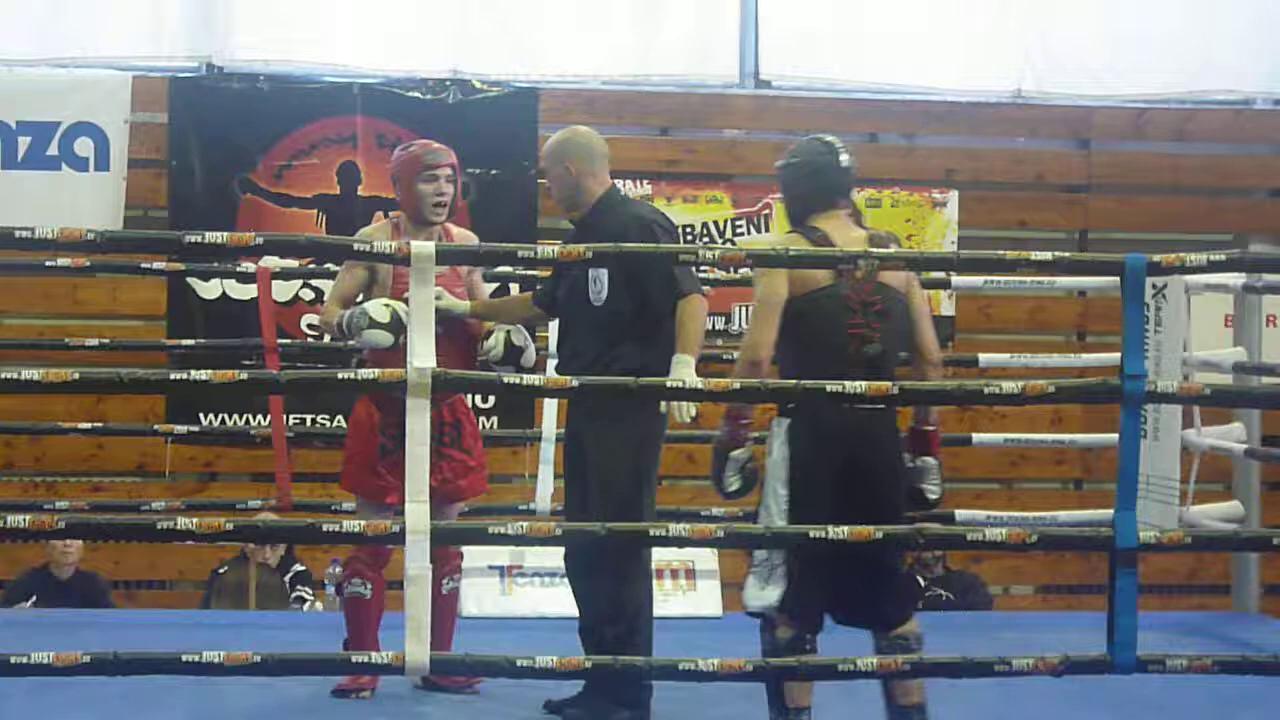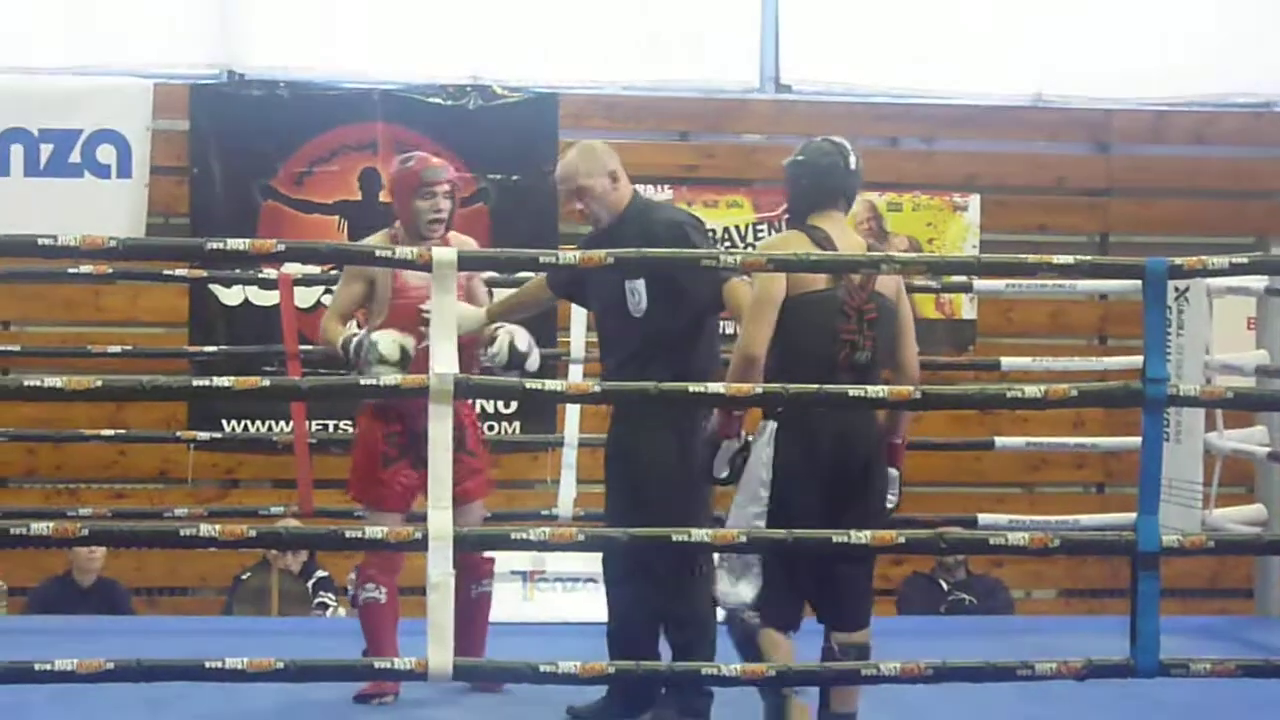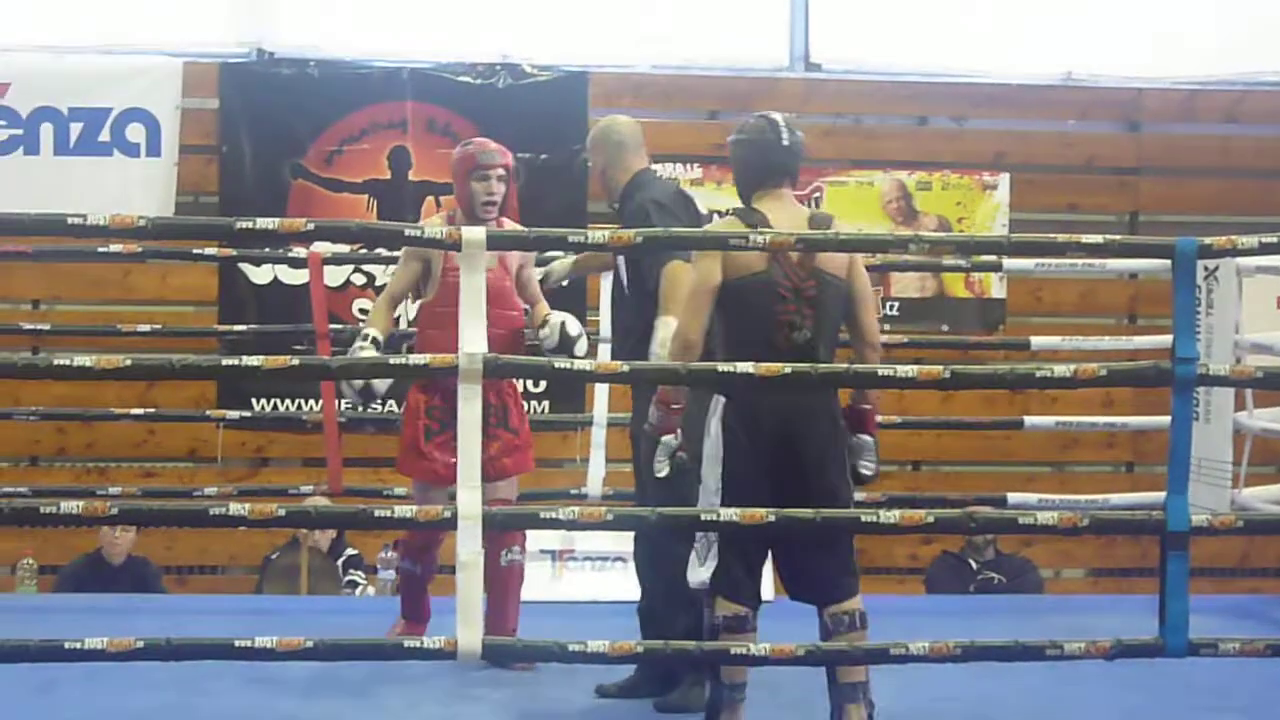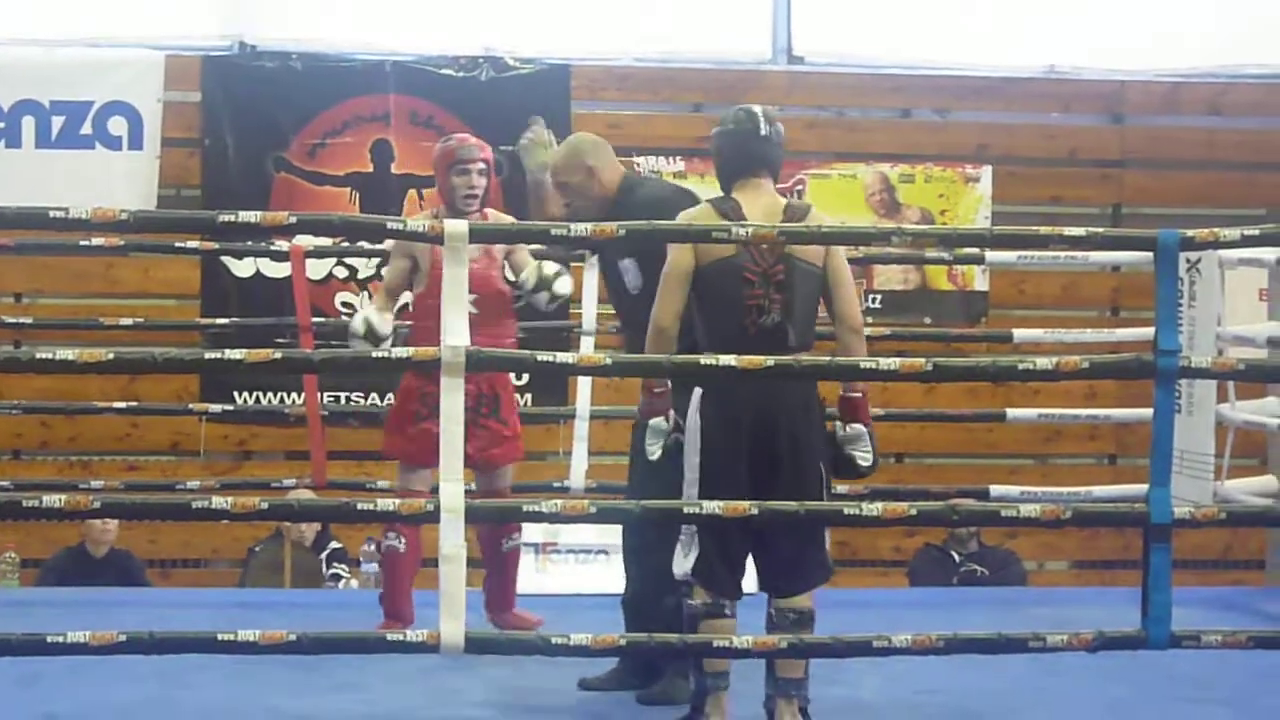
dt=0.7s
person 1, frame 1
left shoulder: (785, 252)
left elbow: (756, 354)
right elbow: (930, 359)
left wrist: (732, 432)
right wrist: (925, 442)
left hip: (811, 430)
right hip: (877, 431)
left knee: (792, 588)
right knee: (887, 584)
person 1, frame 2
left shoulder: (784, 249)
right shoulder: (887, 265)
left elbow: (752, 353)
right elbow: (908, 373)
left wrist: (724, 423)
right wrist: (892, 451)
left hip: (797, 433)
right hip: (860, 437)
left knee: (759, 592)
right knee: (848, 594)
person 1, frame 3
left shoulder: (725, 234)
right shoulder: (838, 237)
left elbow: (689, 337)
right elbow: (869, 341)
left wrist: (666, 412)
right wrist: (863, 419)
left hip: (747, 411)
right hip: (816, 412)
left knee: (733, 565)
right knee: (832, 564)
person 1, frame 4
left shoulder: (697, 222)
right shoulder: (816, 224)
left elbow: (664, 324)
right elbow: (850, 325)
left wrist: (655, 394)
right wrist: (855, 408)
left hip: (724, 398)
right hip: (793, 400)
left knee: (713, 555)
right knee: (795, 554)
person 2, frame 1
left shoulder: (640, 224)
right shoulder: (582, 237)
left elbow: (689, 296)
right elbow: (544, 302)
left wrist: (683, 363)
right wrist: (467, 308)
left hip: (630, 408)
right hip: (589, 406)
left knee: (619, 545)
right knee: (586, 548)
person 2, frame 2
left shoulder: (669, 228)
right shoulder: (599, 246)
left elbow: (729, 286)
right elbow: (551, 286)
right wrist: (485, 316)
left hip: (678, 412)
right hip: (631, 412)
left knee: (679, 549)
right knee: (626, 553)
person 2, frame 3
left shoulder: (652, 201)
right shoulder: (652, 199)
left elbow: (675, 262)
right elbow: (619, 252)
left wrist: (668, 322)
right wrist: (570, 265)
right hip: (664, 385)
left knee: (683, 522)
right knee: (658, 525)
left ankle: (708, 668)
right ankle: (664, 662)
person 2, frame 4
left shoulder: (661, 203)
right shoulder: (610, 218)
right elbow: (556, 224)
right wrist: (536, 172)
left hip: (695, 378)
right hip: (670, 382)
left knee: (674, 517)
right knee: (647, 516)
left ankle: (690, 661)
right ankle: (647, 654)
person 3, frame 1
left shoulder: (465, 244)
right shoulder: (376, 241)
right elbow: (330, 310)
right wrist: (356, 322)
left hip: (449, 407)
right hip: (388, 406)
left knee: (445, 537)
right knee: (374, 537)
person 3, frame 2
left shoulder: (466, 251)
right shoulder: (374, 255)
right elbow: (329, 323)
right wrist: (358, 347)
left hip: (453, 414)
right hip: (392, 416)
right knee: (383, 544)
left ankle: (470, 658)
person 3, frame 3
left shoulder: (517, 241)
left elbow: (534, 301)
right elbow: (387, 300)
left wrist: (556, 322)
right wrist: (367, 345)
left hip: (497, 395)
right hip: (437, 394)
left knee: (503, 512)
right knee: (427, 514)
left ankle: (502, 632)
right ankle: (414, 621)
person 3, frame 4
left shoulder: (504, 229)
left elbow: (533, 287)
right elbow: (388, 292)
left wrist: (550, 282)
right wrist: (373, 319)
left hip: (489, 382)
right hip: (429, 381)
left knee: (500, 494)
right knee: (411, 496)
left ankle: (502, 606)
right ankle: (396, 615)
